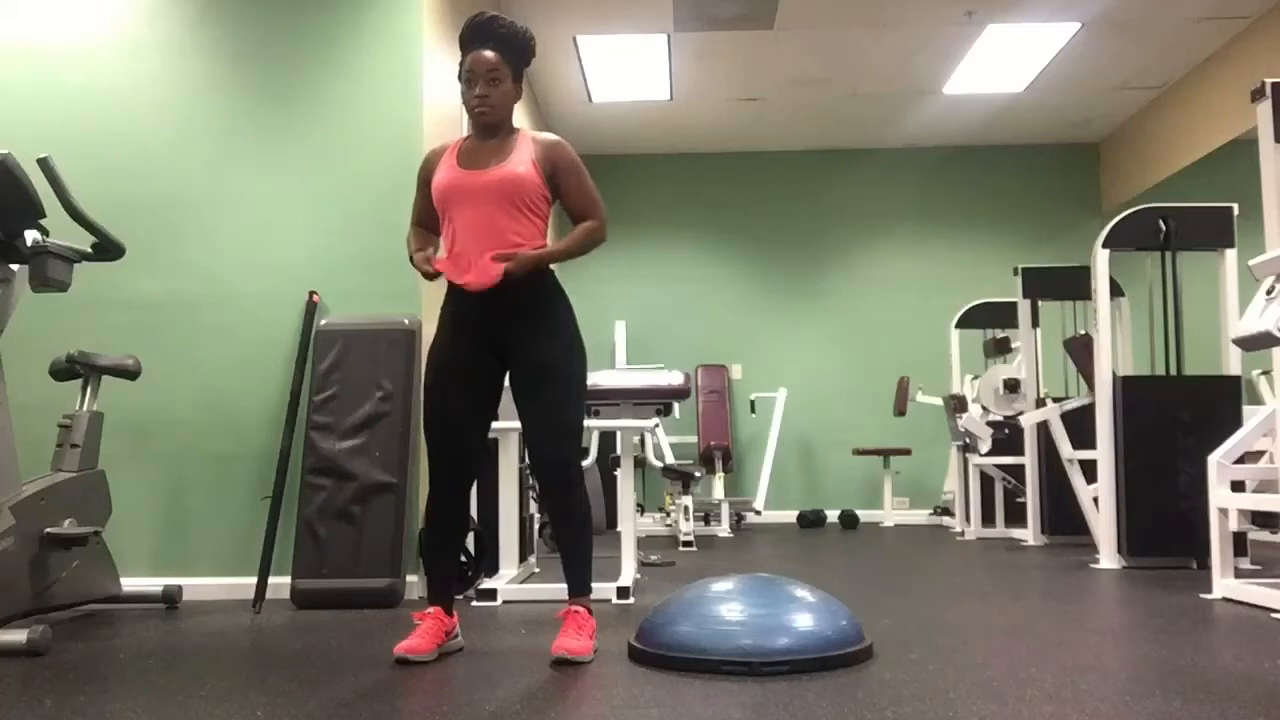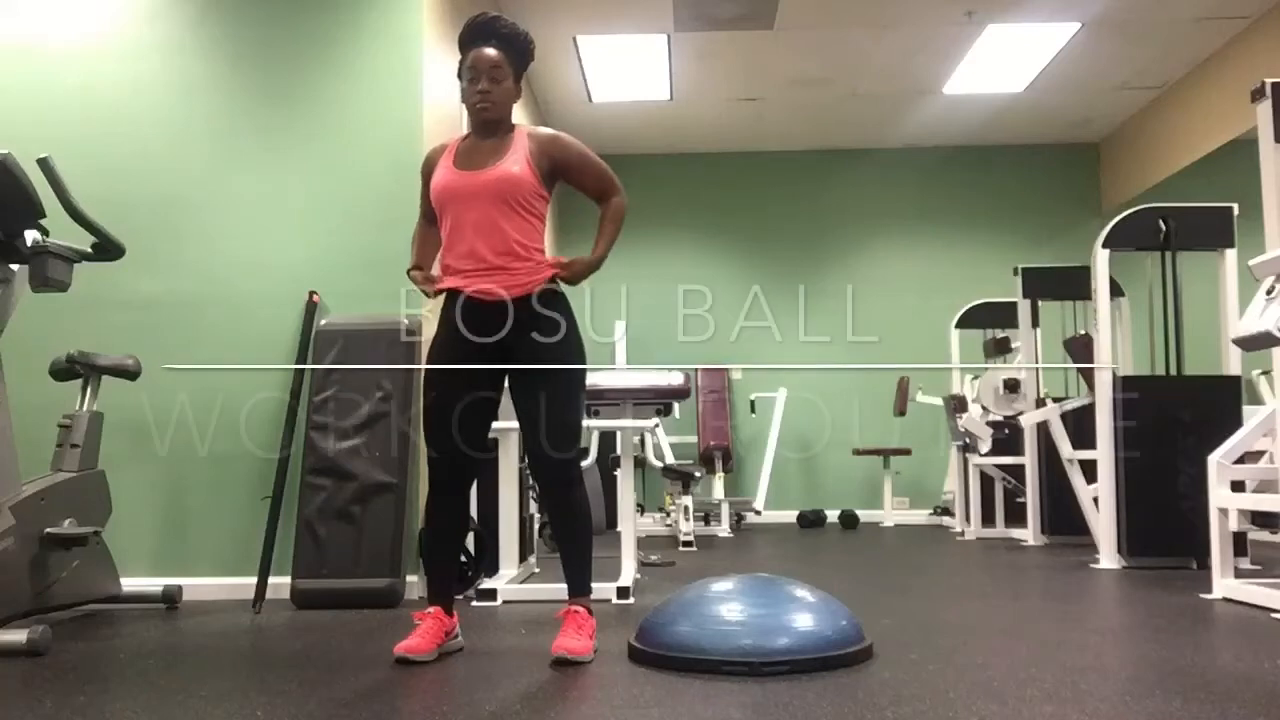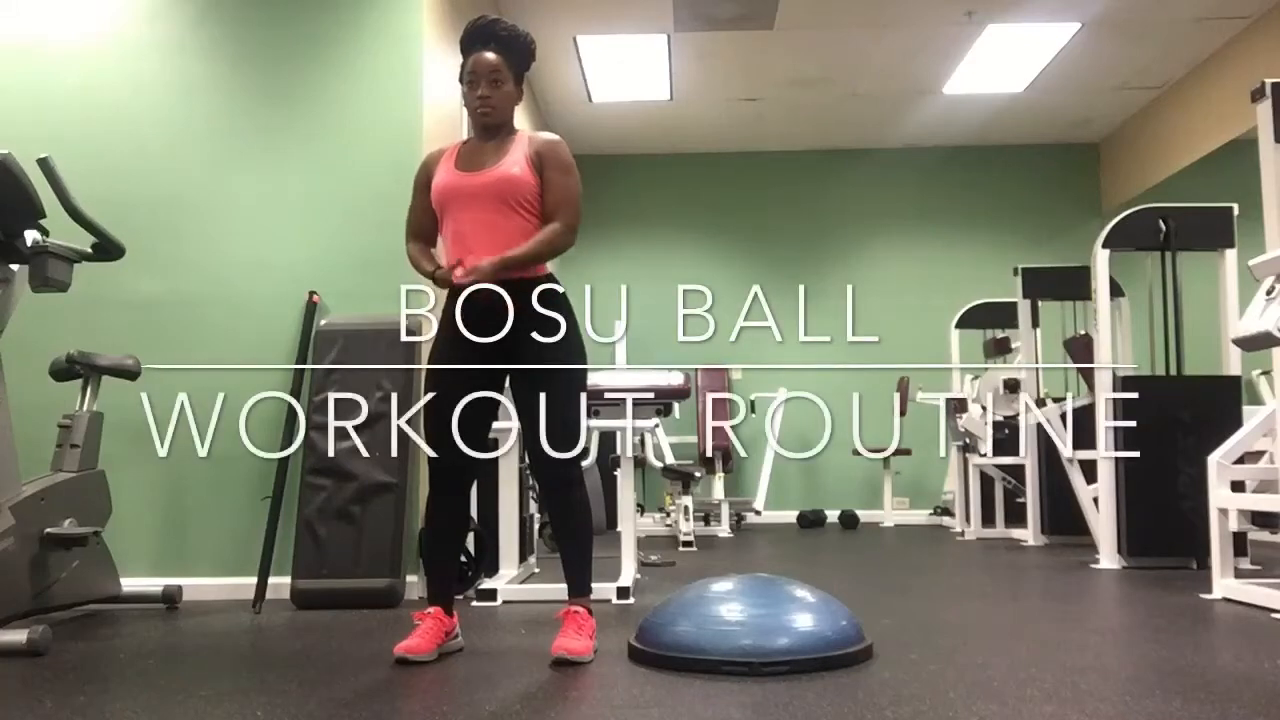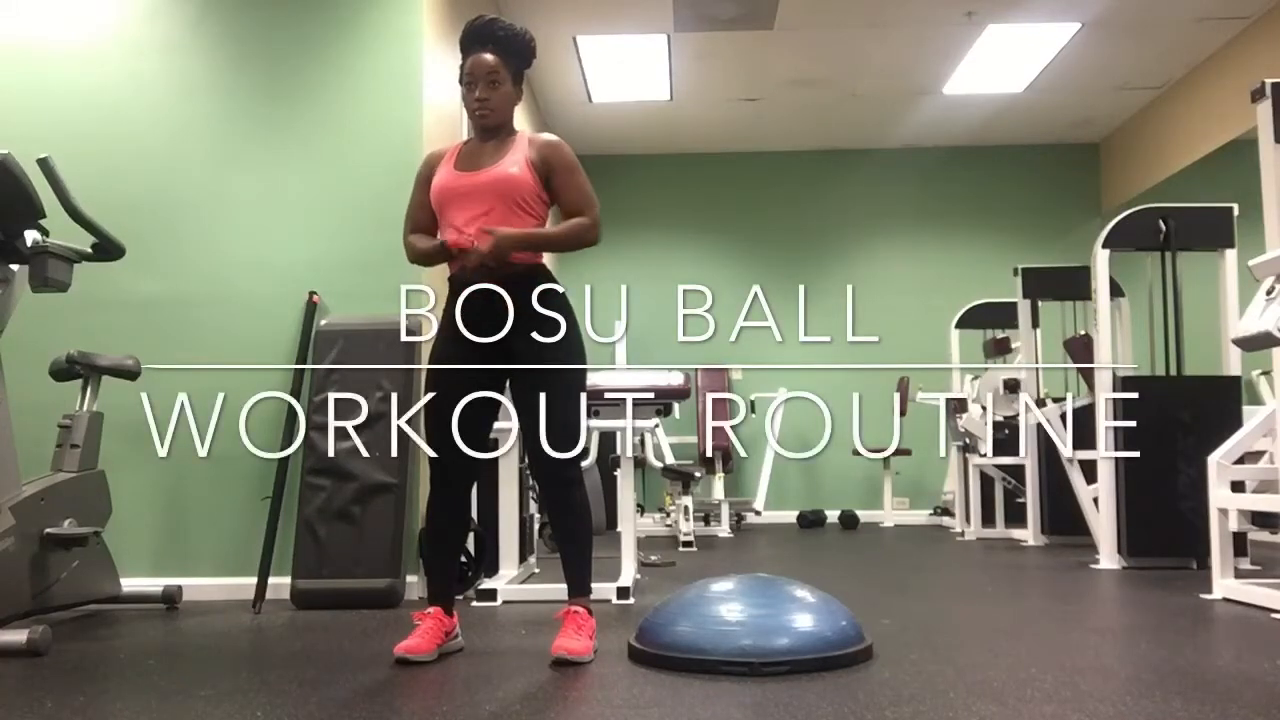
dt=0.5s
person 1, frame 1
left shoulder: (548, 151)
right shoulder: (438, 161)
left elbow: (593, 225)
right elbow: (422, 226)
left wrist: (536, 256)
right wrist: (422, 257)
left hip: (535, 312)
right hip: (463, 316)
left knee: (556, 463)
right knee: (448, 467)
left ankle: (578, 611)
right ankle: (439, 615)
person 1, frame 2
left shoulder: (544, 146)
right shoulder: (437, 160)
left elbow: (614, 194)
left wrist: (594, 258)
right wrist: (420, 265)
left hip: (536, 315)
right hip: (464, 319)
left knee: (555, 463)
right knee: (448, 468)
left ankle: (578, 611)
right ankle: (439, 615)
person 1, frame 3
left shoulder: (546, 149)
right shoulder: (437, 163)
left elbow: (564, 229)
right elbow: (417, 240)
left wrist: (495, 266)
right wrist: (441, 268)
left hip: (535, 308)
right hip: (465, 317)
left knee: (556, 462)
right knee: (448, 466)
left ankle: (579, 611)
right ankle: (439, 615)
person 1, frame 4
left shoulder: (545, 150)
right shoulder: (438, 163)
left elbow: (588, 225)
right elbow: (414, 241)
left wrist: (509, 240)
right wrist: (448, 247)
left hip: (533, 305)
right hip: (465, 312)
left knee: (555, 461)
right knee: (449, 465)
left ankle: (578, 611)
right ankle: (439, 615)
